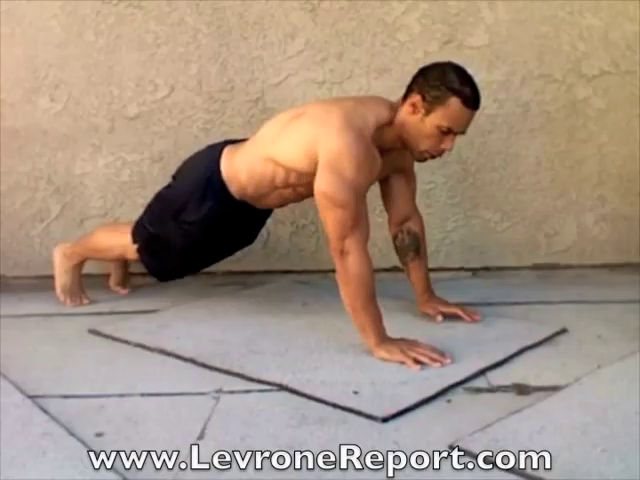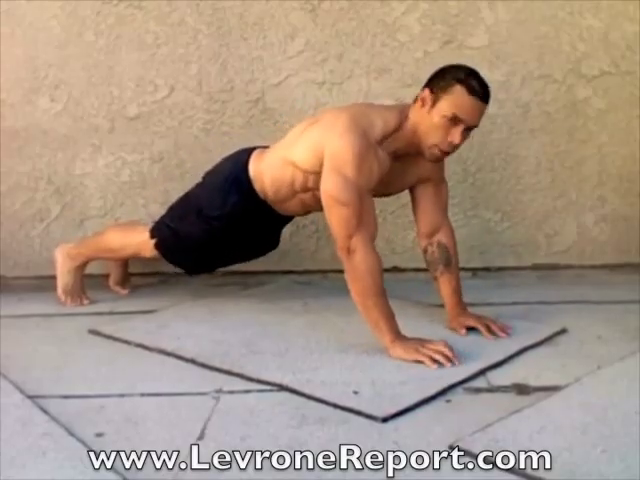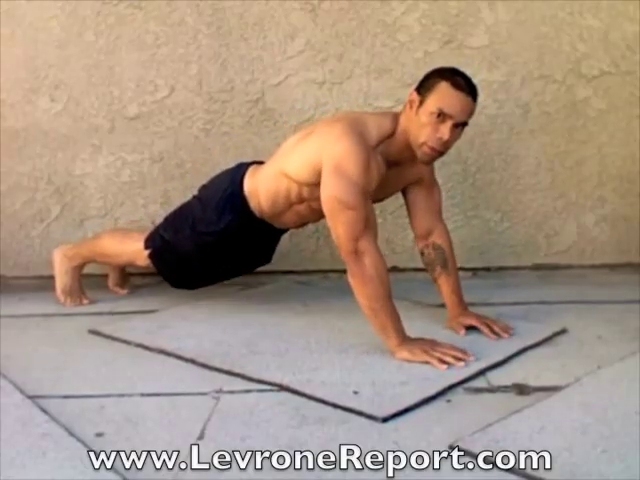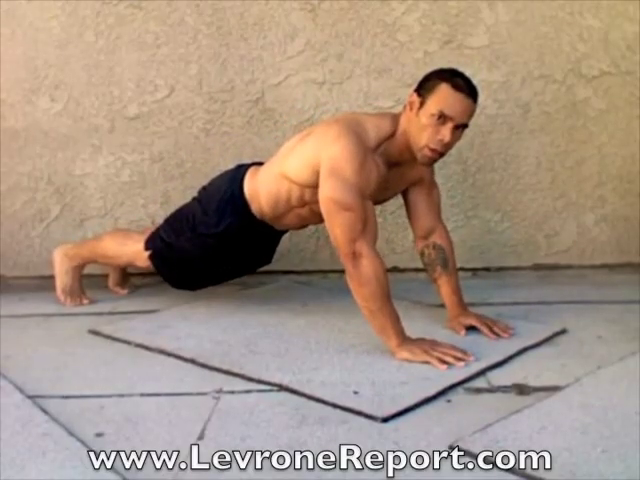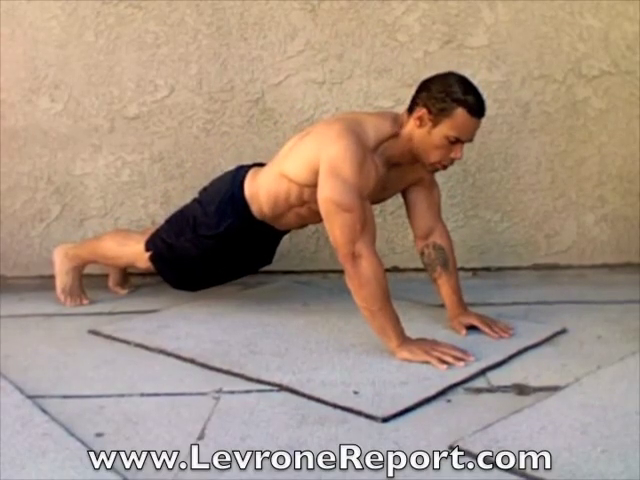
dt=1s
person 1, frame 1
left shoulder: (399, 140)
right shoulder: (349, 139)
left elbow: (405, 219)
right elbow: (348, 249)
left wrist: (425, 295)
right wrist: (378, 341)
left hip: (249, 199)
right hip: (215, 185)
left knee: (162, 242)
right knee: (145, 245)
left ankle: (119, 264)
right ankle: (69, 254)
person 1, frame 2
left shoulder: (427, 154)
right shoulder: (354, 140)
left elbow: (436, 233)
right elbow: (355, 248)
left wrist: (456, 311)
right wrist: (393, 339)
left hip: (273, 211)
right hip: (240, 189)
left knee: (172, 244)
right knee: (159, 243)
left ankle: (119, 264)
right ankle: (73, 254)
person 1, frame 3
left shoulder: (419, 158)
right shoulder: (351, 145)
left elbow: (432, 234)
right elbow: (358, 253)
left wrist: (456, 309)
right wrist: (399, 342)
left hip: (266, 225)
right hip: (234, 206)
left knee: (167, 251)
right knee: (153, 253)
left ankle: (116, 267)
right ankle: (71, 255)
person 1, frame 4
left shoulder: (419, 156)
right shoulder: (350, 148)
left elbow: (432, 235)
right elbow: (358, 255)
left wrist: (457, 310)
right wrist: (399, 342)
left hip: (266, 227)
right hip: (234, 207)
left knee: (171, 247)
right knee: (154, 253)
left ankle: (120, 266)
right ankle: (70, 255)
person 1, frame 5
left shoulder: (418, 155)
right shoulder: (349, 148)
left elbow: (432, 234)
right elbow: (357, 255)
left wrist: (456, 309)
right wrist: (399, 342)
left hip: (267, 227)
right hip: (234, 208)
left knee: (172, 249)
right knee: (153, 253)
left ankle: (119, 267)
right ankle: (71, 254)
